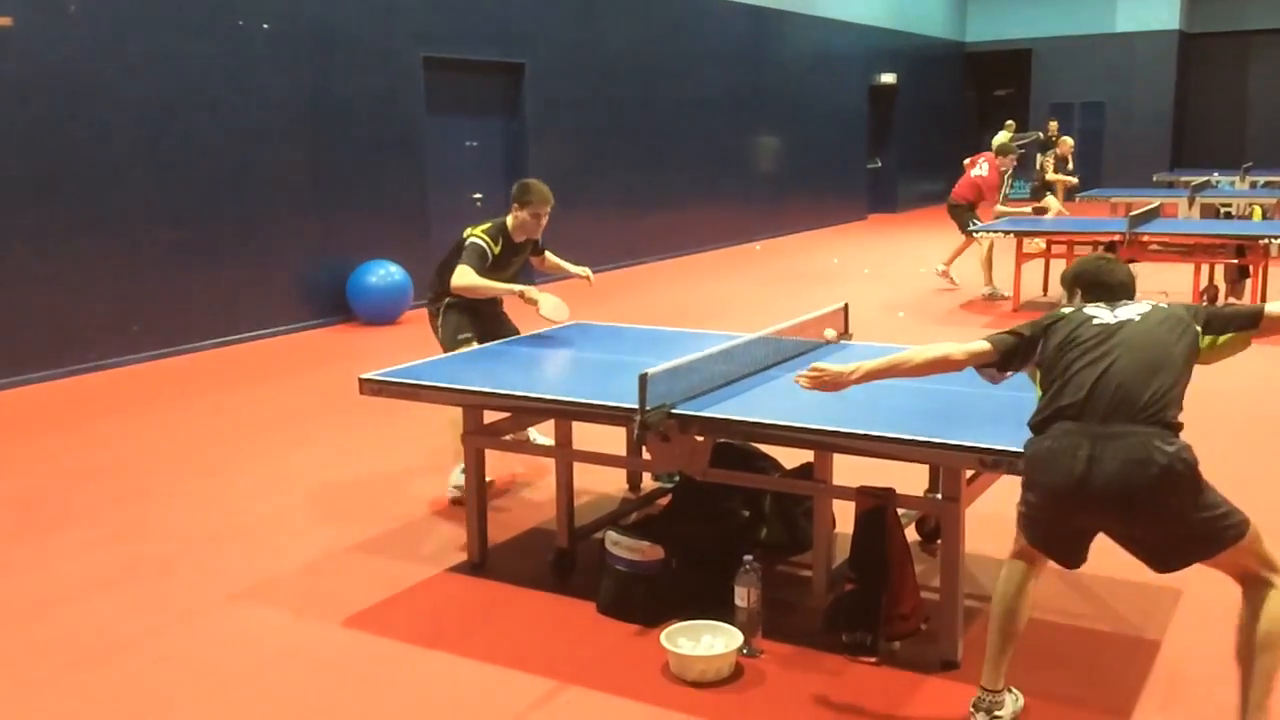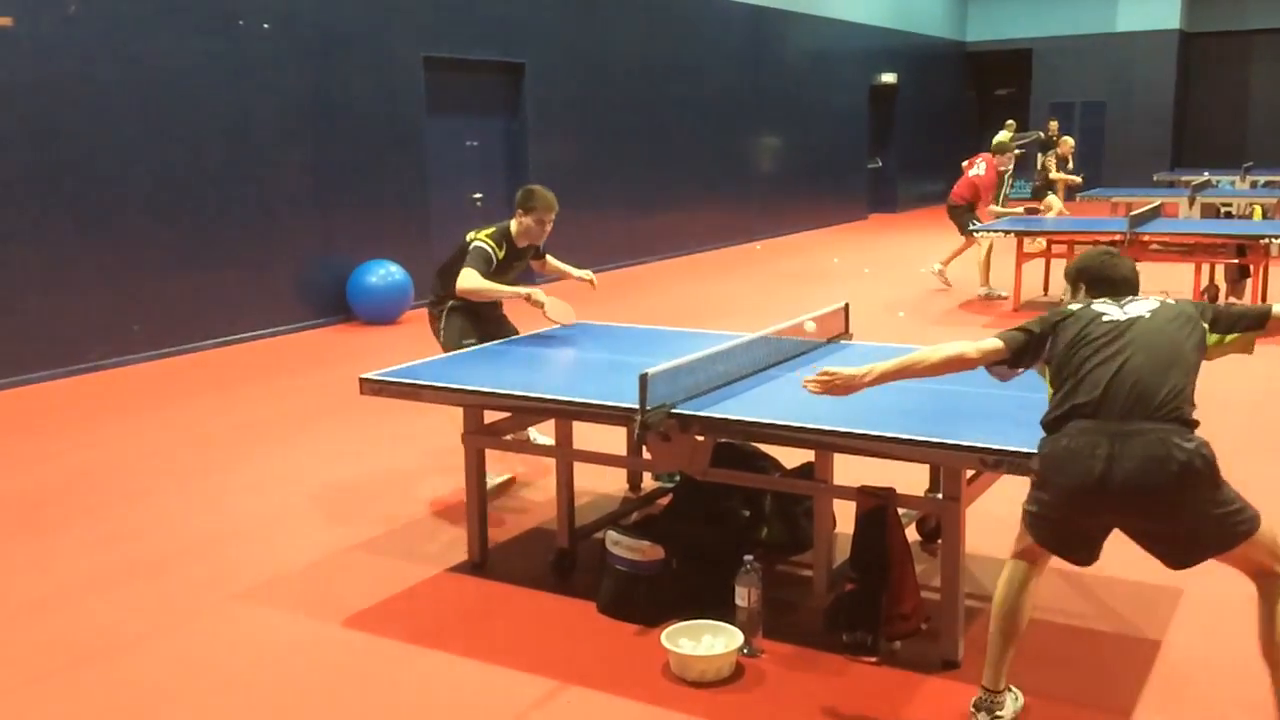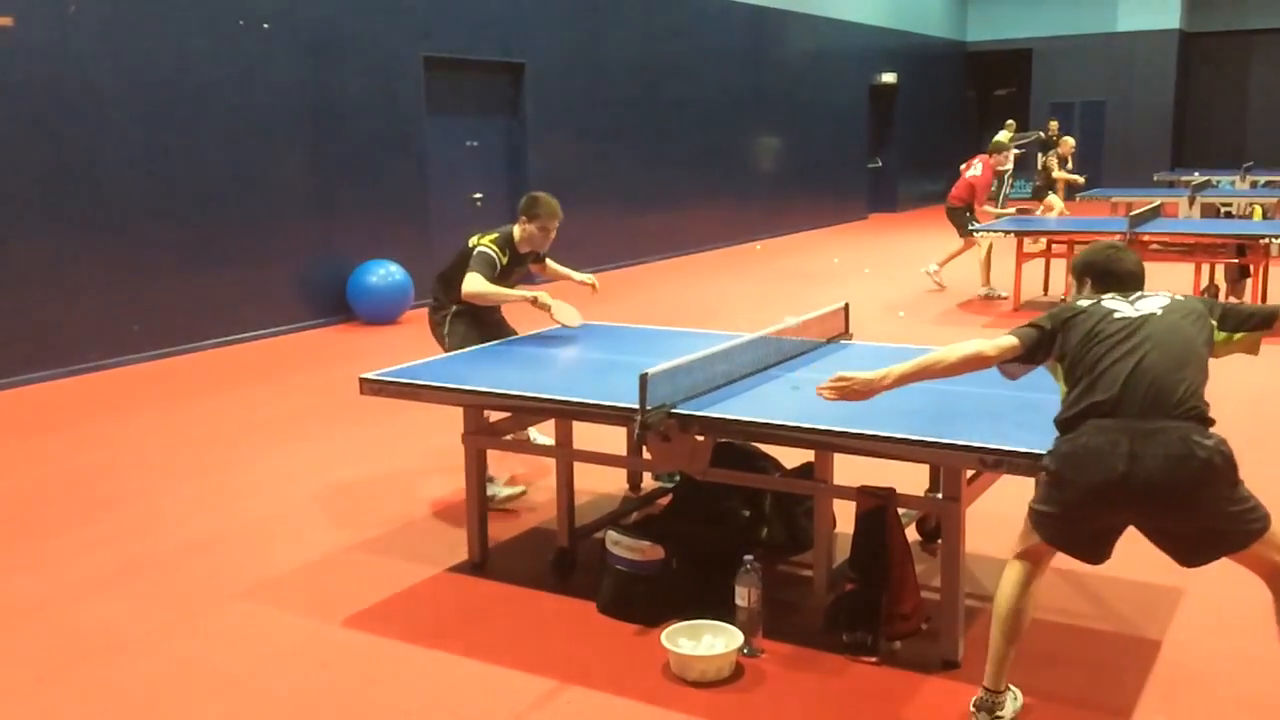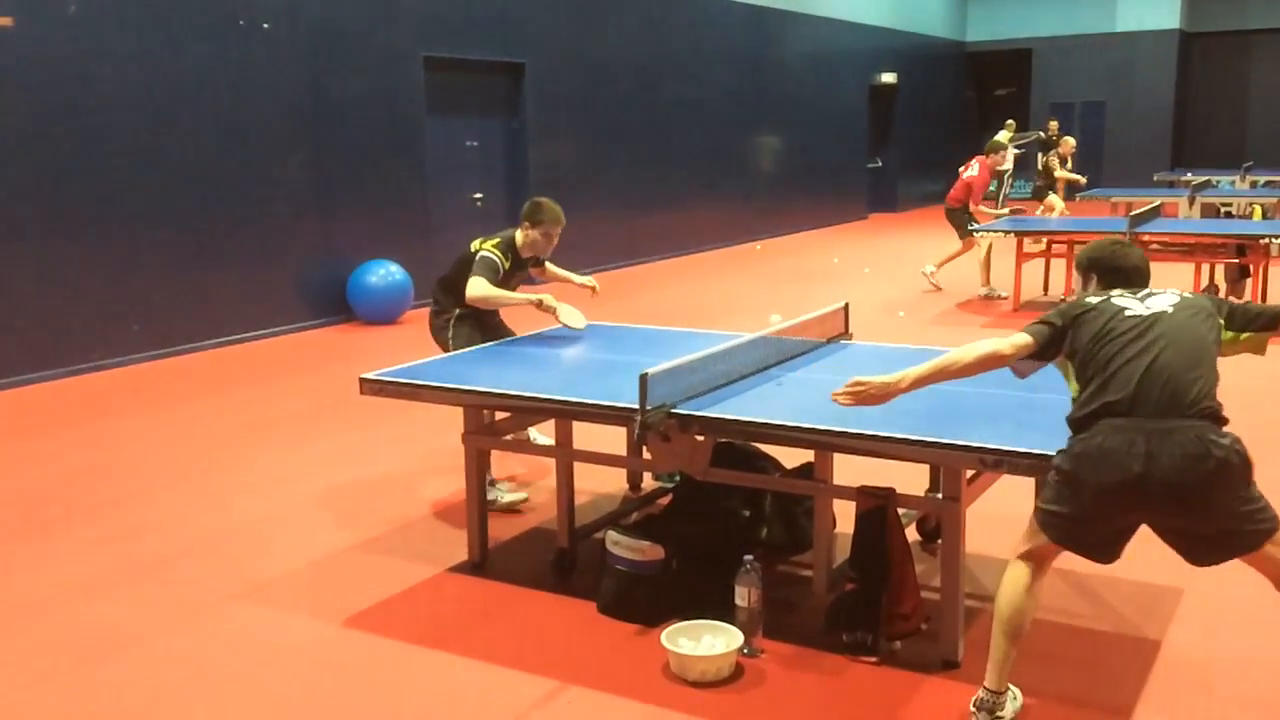
dt=0.1s
person 1, frame 1
left shoulder: (1056, 324)
right shoulder: (1181, 317)
left elbow: (956, 354)
left wrist: (853, 373)
left hip: (1058, 458)
right hip: (1148, 464)
left knee: (1026, 557)
person 1, frame 2
left shoulder: (1063, 318)
right shoulder: (1187, 311)
left elbow: (969, 353)
left wrist: (865, 376)
left hip: (1073, 458)
right hip: (1165, 459)
left knee: (1026, 557)
person 1, frame 3
left shoulder: (1072, 315)
right shoulder: (1195, 308)
left elbow: (985, 351)
left wrist: (881, 380)
left hip: (1089, 456)
right hip: (1184, 457)
left knee: (1028, 557)
person 1, frame 4
left shoulder: (1081, 310)
right shoulder: (1202, 306)
left elbow: (1004, 349)
left wrist: (901, 382)
left hip: (1103, 456)
right hip: (1197, 456)
left knee: (1030, 557)
person 2, frame 1
left shoulder: (529, 236)
right shoulder: (484, 239)
left elbow: (540, 259)
right elbow: (460, 283)
left wrist: (571, 269)
right wrist: (516, 288)
left hip: (486, 306)
right hip: (452, 305)
left ankle: (521, 430)
right ankle: (461, 471)
person 2, frame 2
left shoulder: (530, 237)
right shoulder: (488, 243)
left elbow: (542, 262)
right elbow: (466, 286)
left wrist: (573, 273)
right wrist: (521, 292)
left hip: (485, 310)
right hip: (453, 308)
left ankle: (521, 429)
person 2, frame 3
left shoulder: (532, 245)
right shoulder: (491, 248)
left elbow: (541, 266)
right elbow: (470, 290)
left wrist: (574, 276)
right wrist: (527, 296)
left hip: (486, 314)
right hip: (453, 313)
left ankle: (522, 430)
person 2, frame 4
left shoulder: (530, 248)
right shoulder: (494, 252)
left elbow: (539, 268)
right elbow: (475, 294)
left wrist: (573, 279)
right wrist: (532, 299)
left hip: (482, 315)
right hip: (453, 316)
left ankle: (521, 430)
right ankle: (484, 485)
